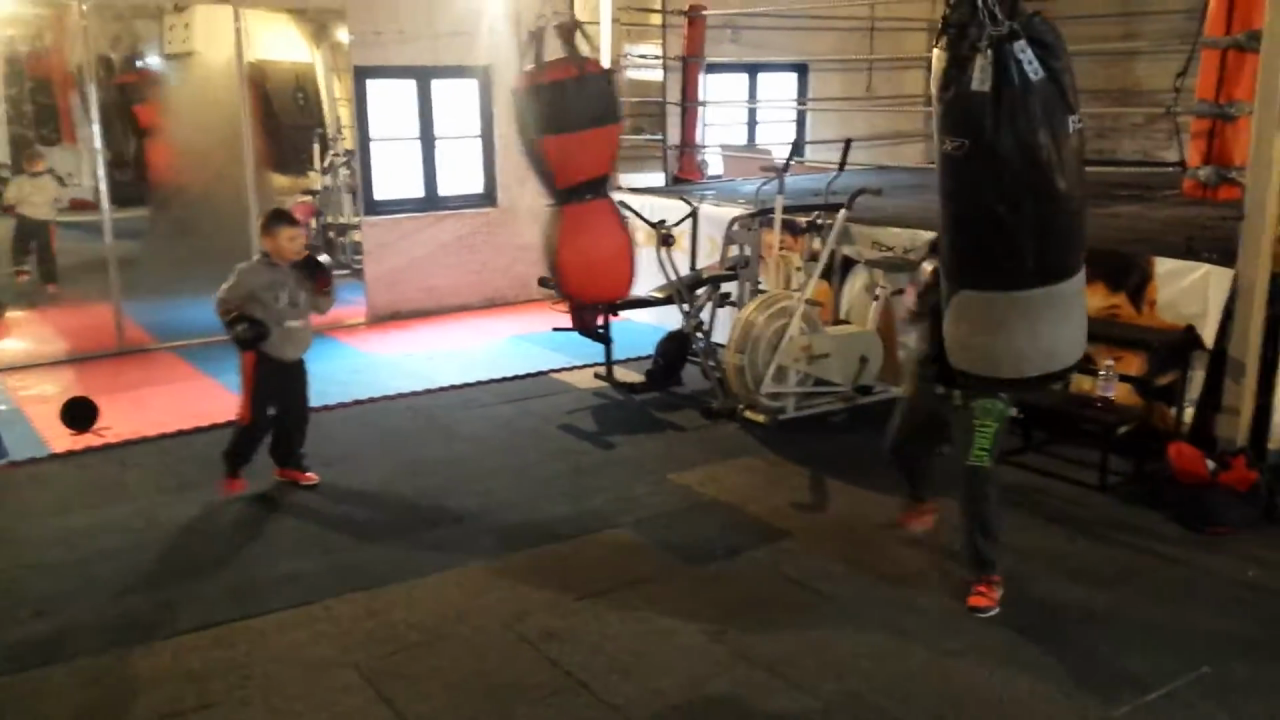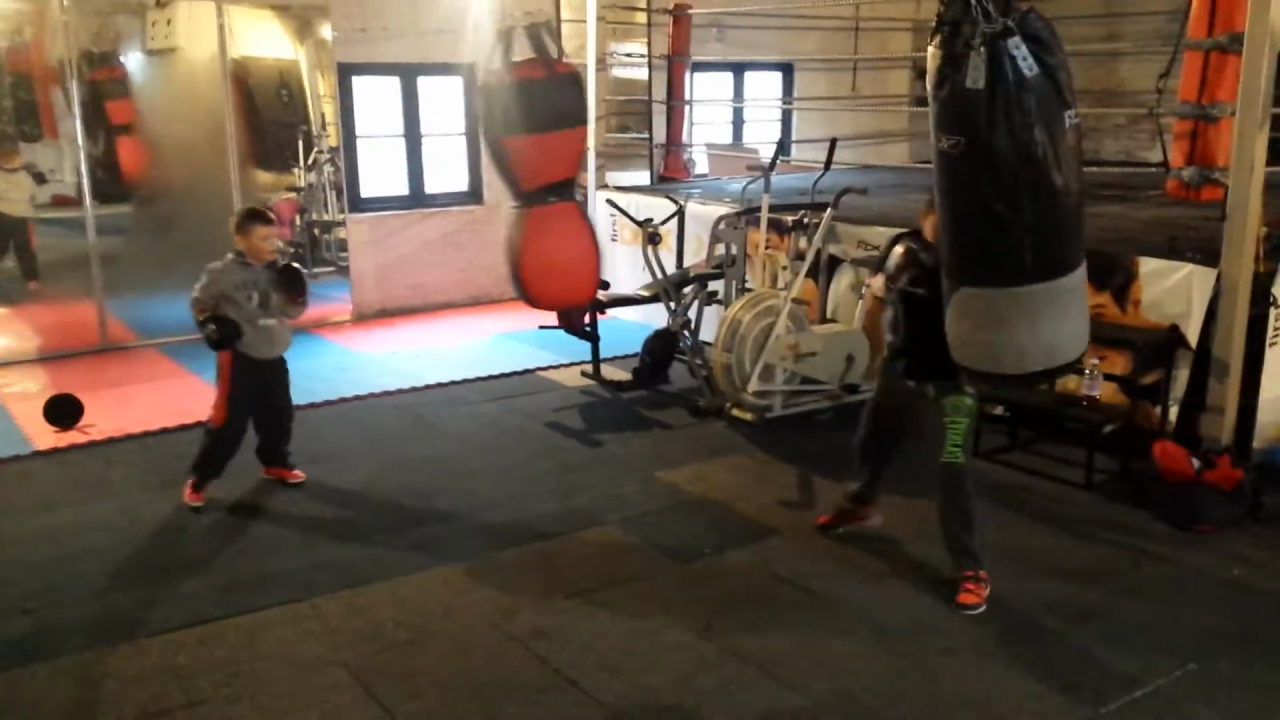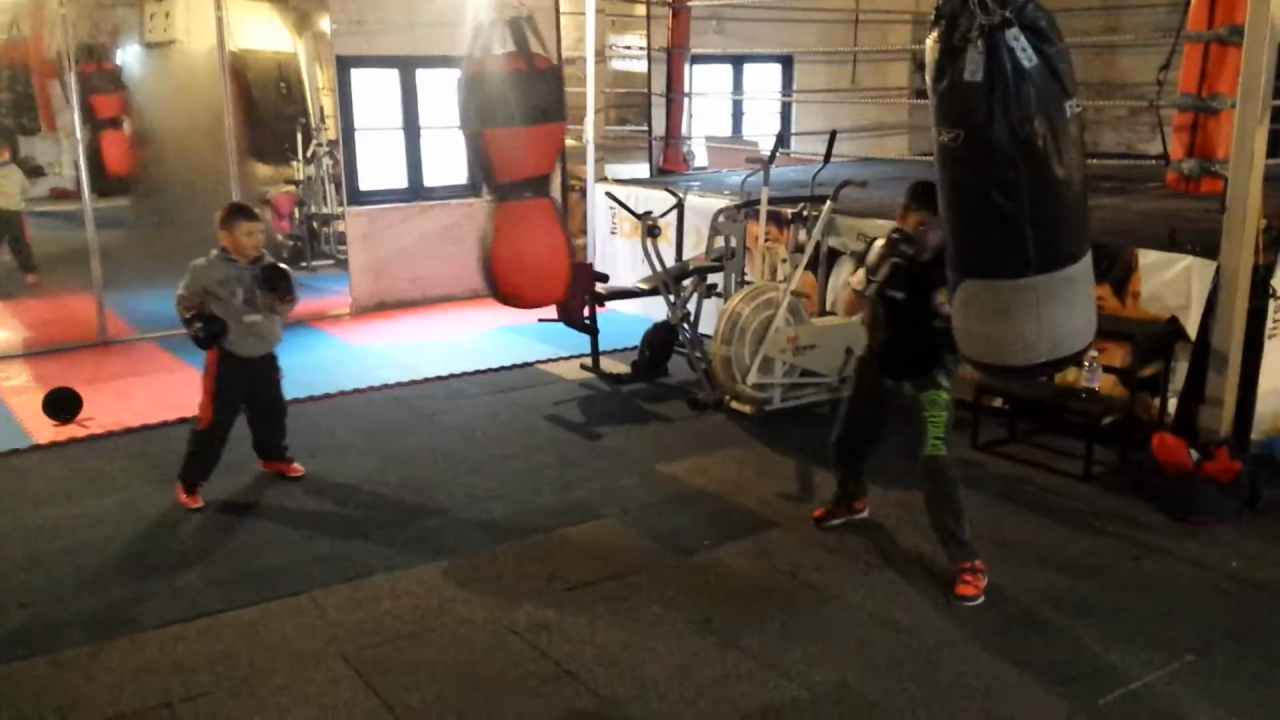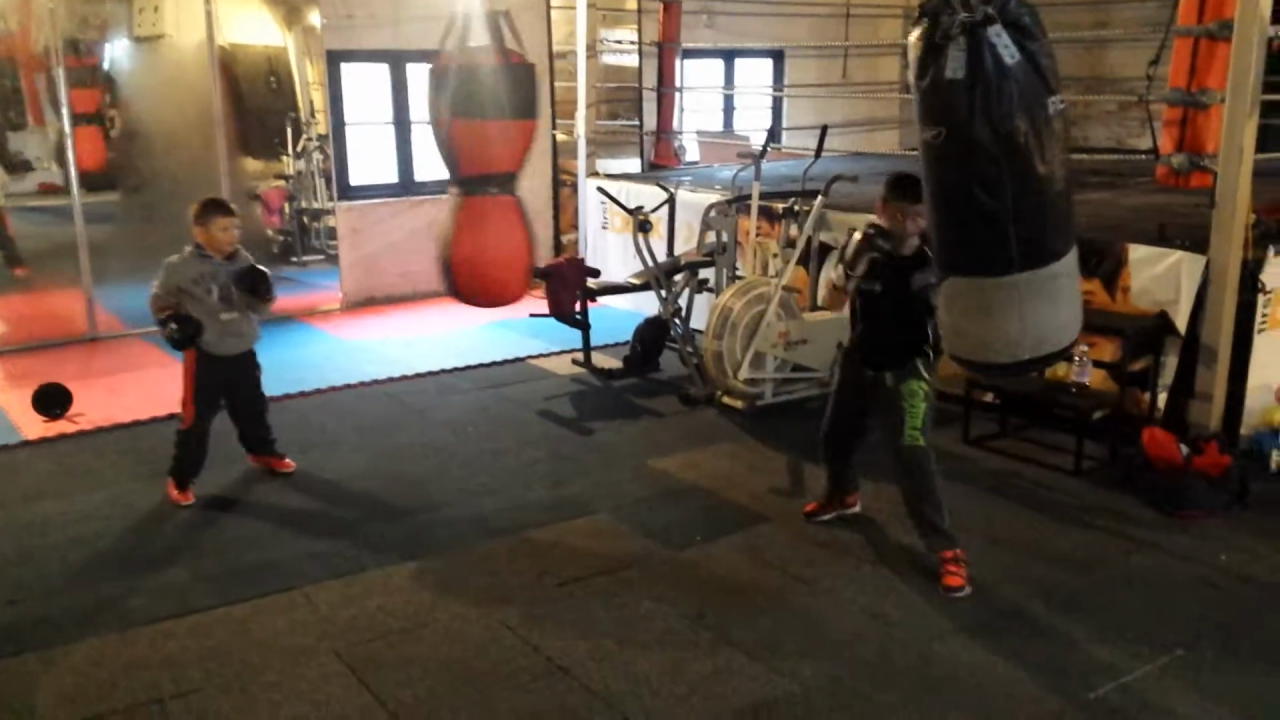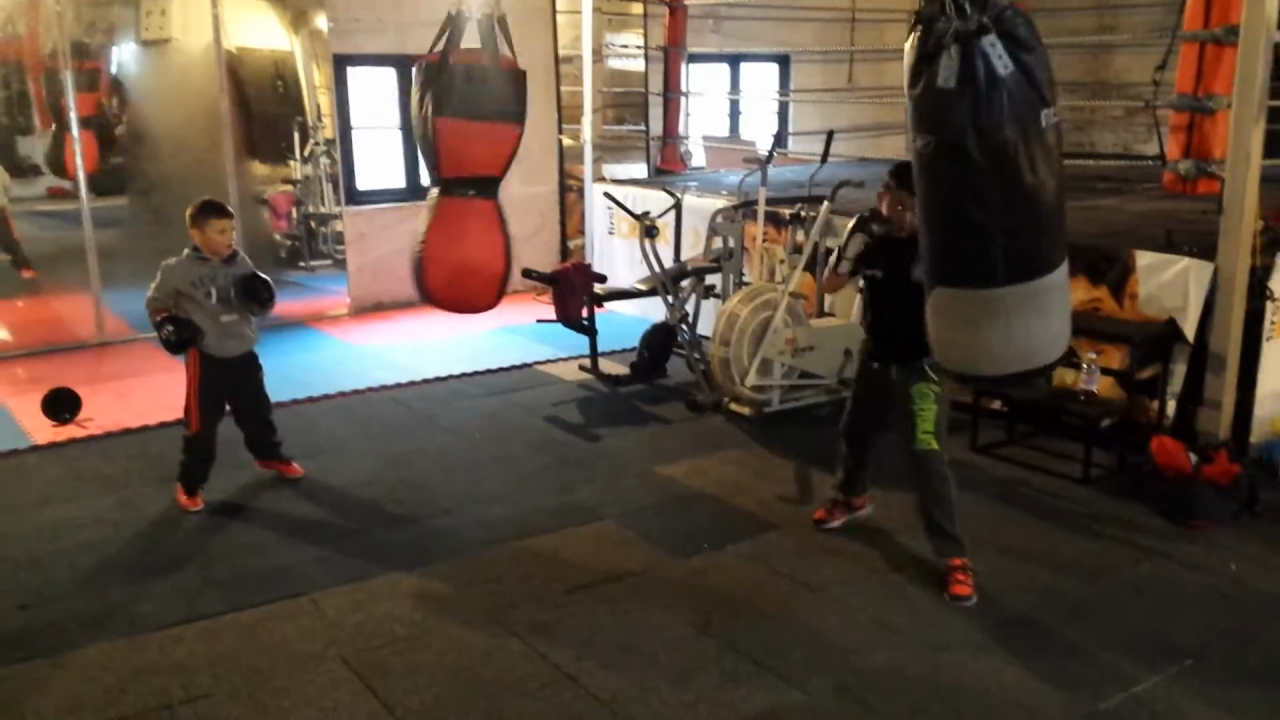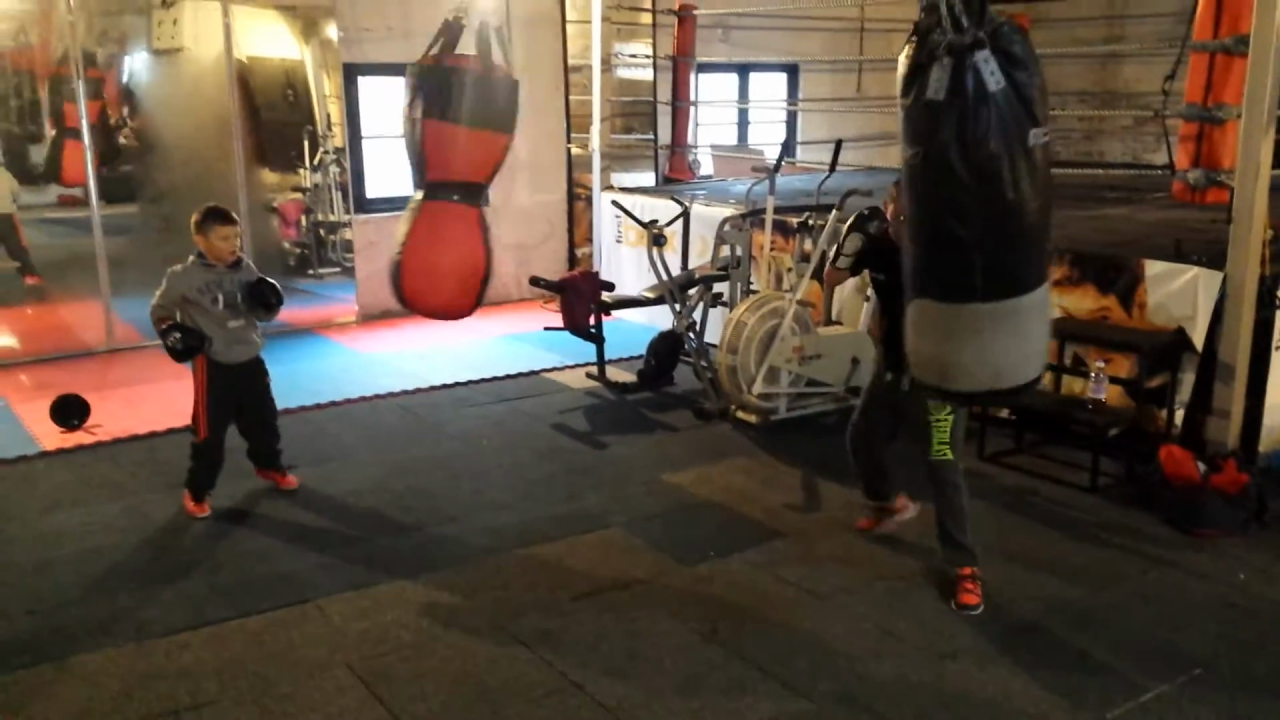
dt=0.1s
person 1, frame 1
right shoulder: (939, 264)
right elbow: (914, 314)
right wrist: (924, 295)
left hip: (982, 386)
right hip: (933, 376)
left knee: (977, 470)
right knee: (901, 447)
left ankle: (986, 573)
right ankle: (921, 498)
person 1, frame 2
right shoulder: (903, 252)
right elbow: (872, 311)
right wrist: (896, 270)
left hip: (951, 380)
right hip: (901, 369)
left knee: (951, 469)
right knee: (871, 447)
left ankle: (971, 571)
right ankle: (861, 505)
person 1, frame 3
right shoulder: (886, 251)
right elbow: (850, 308)
right wrist: (875, 268)
left hip: (929, 373)
right hip: (880, 364)
left knee: (935, 460)
right knee: (847, 439)
left ankle: (967, 561)
right ankle: (852, 500)
person 1, frame 4
left shoulder: (933, 254)
right shoulder: (865, 243)
right wrist: (858, 263)
left hip: (911, 364)
right hip: (861, 357)
left knee: (913, 451)
right knee: (838, 433)
left ankle: (947, 551)
right ankle: (843, 495)
person 1, frame 5
right shoulder: (870, 235)
right elbow: (829, 286)
right wrist: (856, 244)
left hip: (921, 363)
right hip: (877, 356)
left knee: (925, 454)
right knee: (854, 431)
left ankle: (954, 557)
right ankle: (852, 497)
person 1, frame 6
right shoulder: (876, 237)
right elbow: (830, 282)
right wrist: (853, 240)
right hip: (893, 370)
left knee: (938, 465)
right knee: (863, 441)
left ankle: (965, 566)
right ankle: (890, 504)
person 2, frame 1
left shoulder: (303, 271)
right shoulder: (251, 273)
left elbow: (322, 307)
right elbow: (224, 301)
left wrist: (323, 284)
right wrist: (235, 322)
left hip: (293, 359)
right hip: (262, 358)
left knee: (296, 415)
right knee: (254, 418)
left ankle: (289, 465)
right ankle: (233, 468)
person 2, frame 2
left shoulder: (279, 271)
right shoulder: (222, 273)
left elbow: (294, 312)
right elbow: (200, 302)
left wrist: (296, 294)
right wrist: (207, 321)
left hip: (273, 359)
right hip: (238, 359)
left knee: (279, 415)
right knee: (228, 422)
left ankle: (275, 462)
right ankle: (199, 479)
person 2, frame 3
left shoulder: (267, 266)
right shoulder: (206, 269)
left elbow: (283, 310)
right elbow: (185, 300)
left wrist: (285, 292)
right wrist: (194, 319)
left hip: (263, 355)
right hip: (226, 356)
left knee: (271, 411)
right knee: (214, 420)
left ankle: (274, 456)
right ankle: (189, 482)
person 2, frame 4
left shoulder: (243, 262)
right shoulder: (180, 267)
left elbow: (258, 307)
right elbow: (160, 299)
left wrist: (263, 295)
right wrist: (169, 320)
left hip: (242, 352)
right hip: (204, 356)
left knee: (253, 407)
right knee: (196, 419)
left ankle: (263, 451)
right ankle: (180, 479)
person 2, frame 5
left shoulder: (241, 264)
right shoulder: (178, 269)
left elbow: (258, 310)
right elbow: (156, 302)
right wrist: (164, 322)
left hip: (243, 354)
right hip: (206, 359)
left knee: (257, 410)
right knee: (201, 424)
left ankle: (270, 456)
right ankle: (189, 484)
person 2, frame 6
left shoulder: (246, 270)
right shoulder: (183, 277)
left elbow: (264, 316)
right elbow: (159, 310)
left wrist: (271, 304)
right wrist: (169, 330)
left hip: (250, 360)
right hip: (213, 365)
left knee: (263, 418)
right knee: (209, 431)
left ankle: (270, 466)
right ankle: (196, 490)
